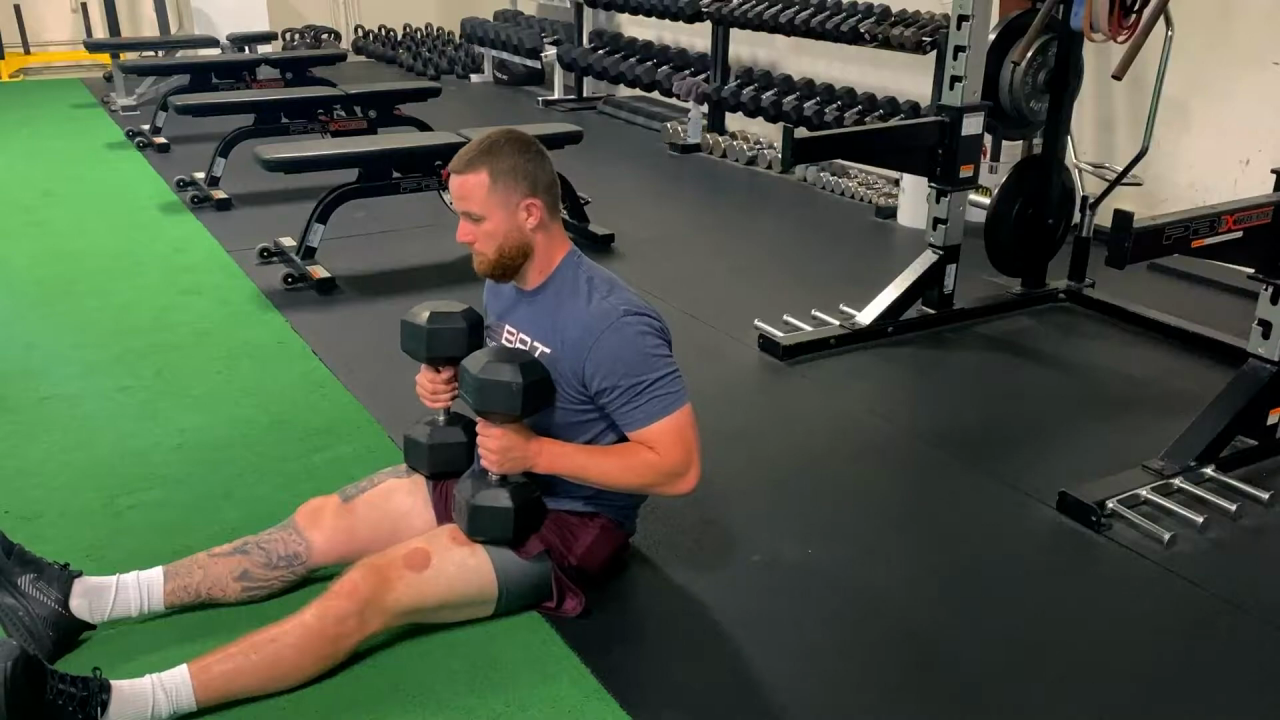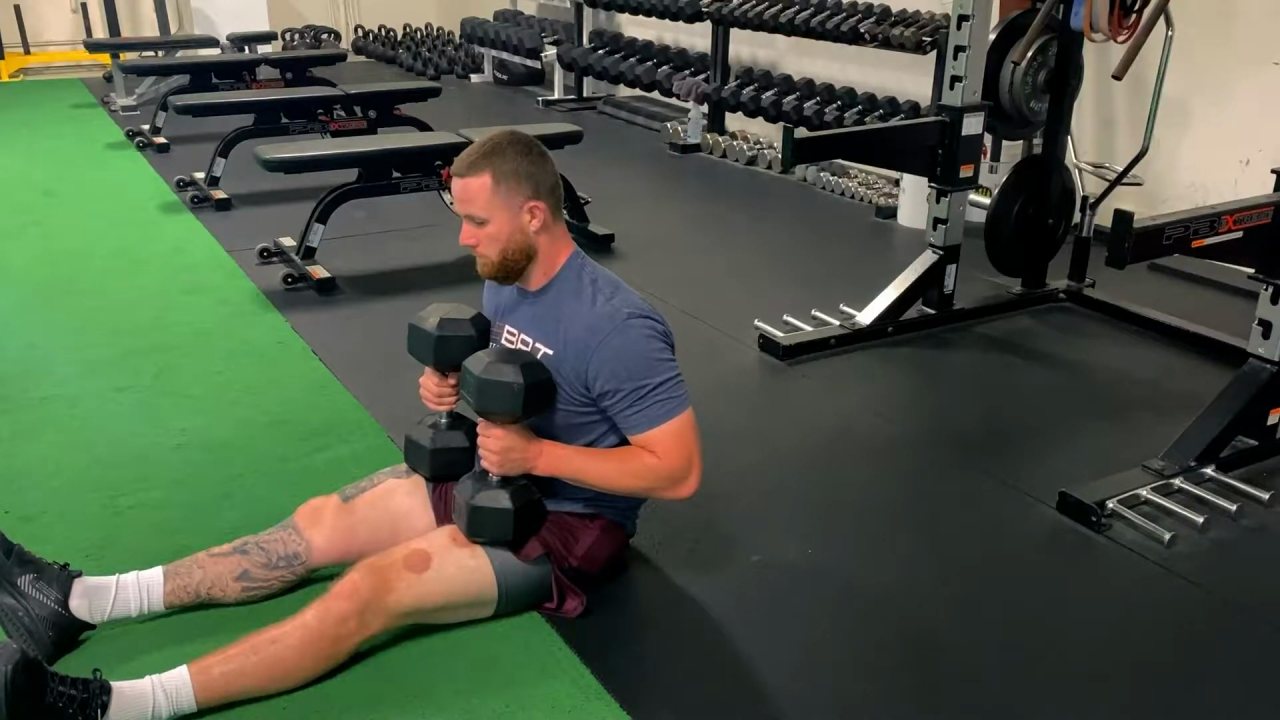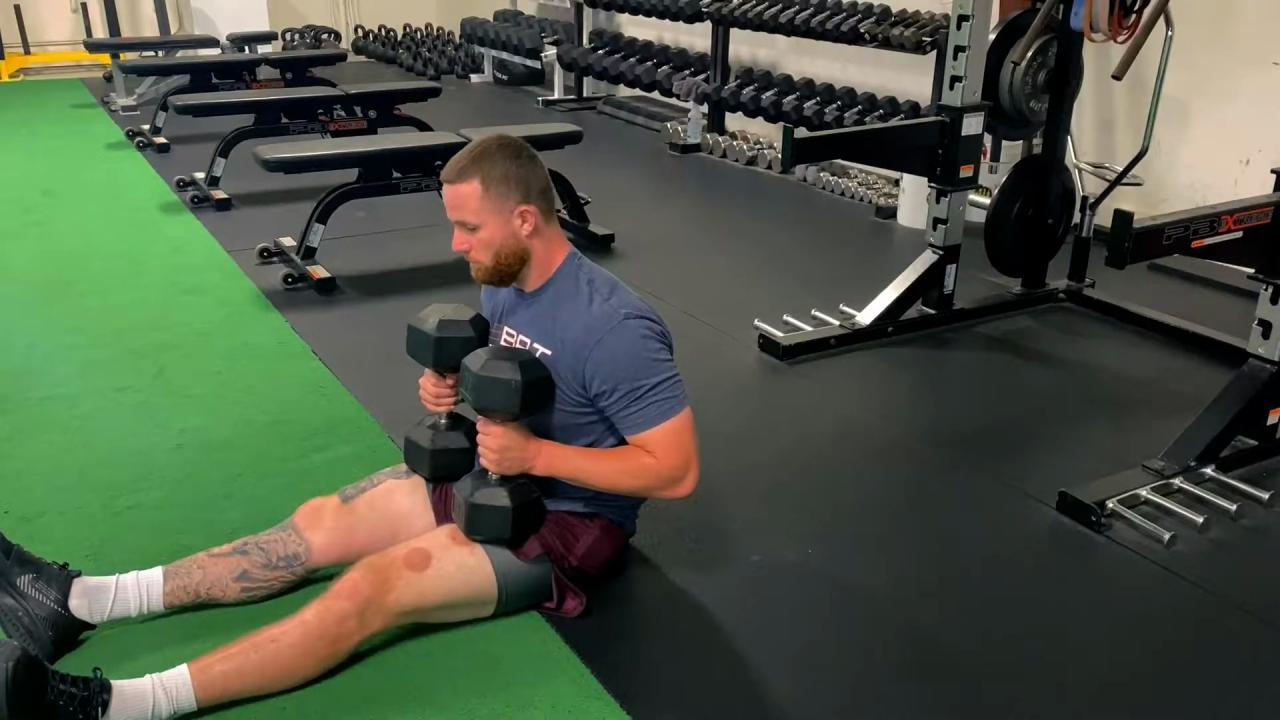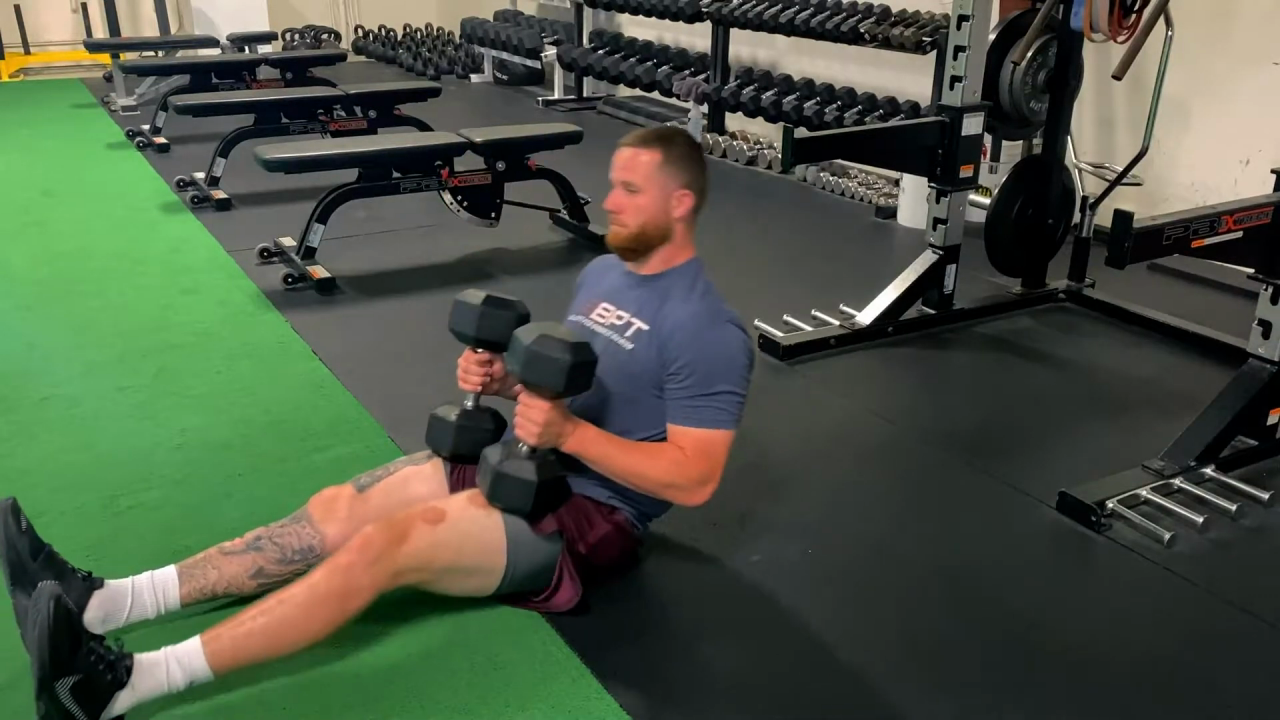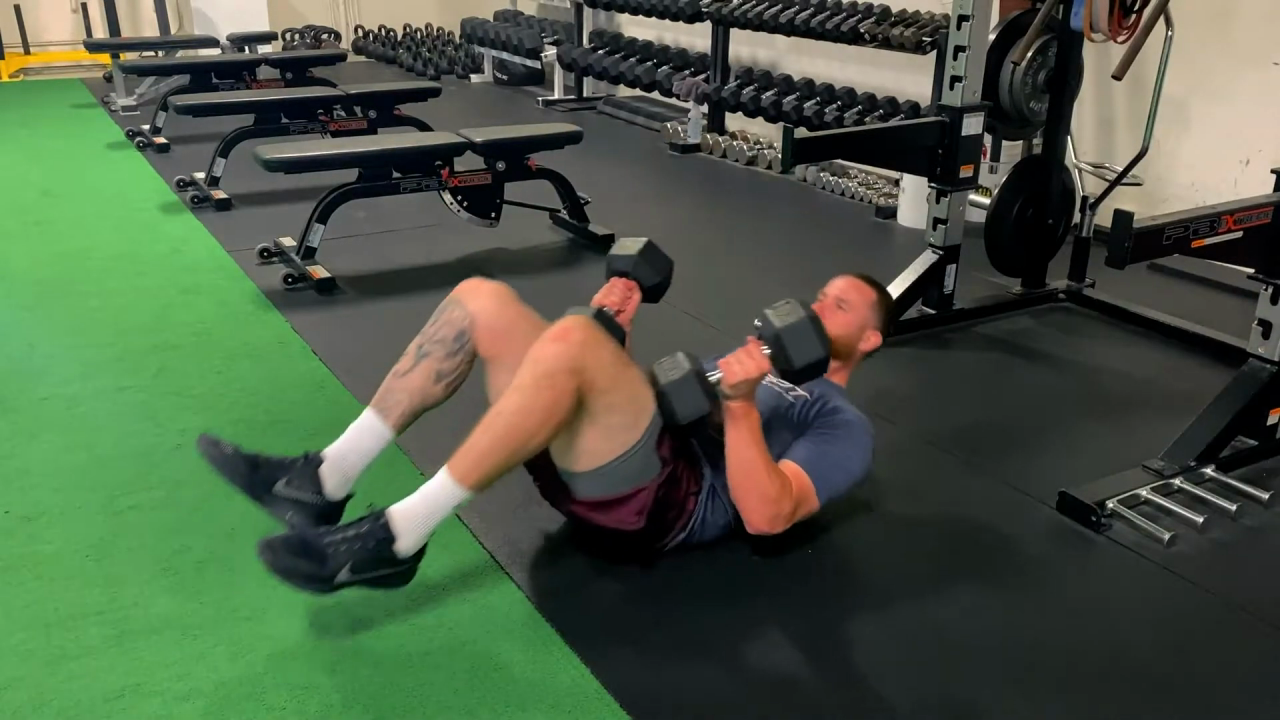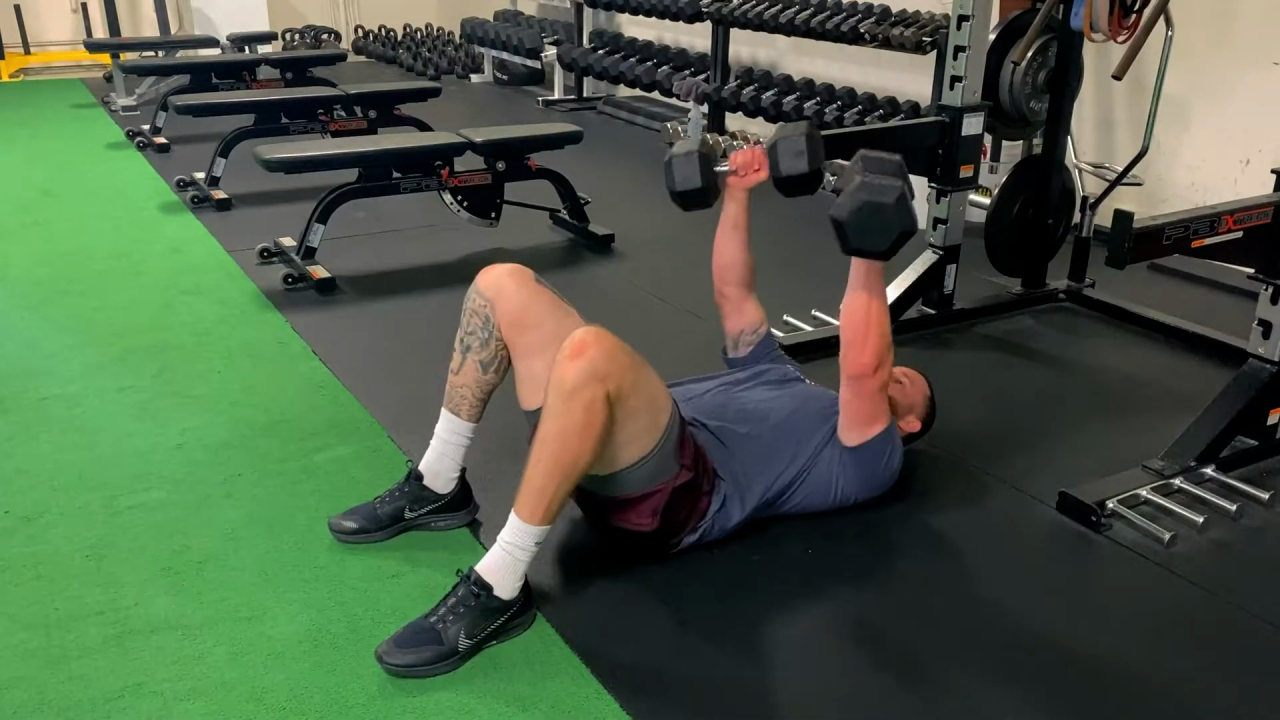
dt=0.7s
person 1, frame 1
left shoulder: (610, 325)
right shoulder: (506, 275)
left elbow: (678, 466)
left wrist: (536, 451)
right wrist: (449, 382)
left hip: (566, 520)
right hip: (488, 475)
left knee: (371, 587)
right knee: (321, 523)
right ankle: (82, 600)
person 1, frame 2
left shoulder: (615, 329)
right shoulder: (507, 278)
left elbow: (678, 471)
left wrist: (537, 454)
right wrist: (451, 384)
left hip: (565, 521)
right hip: (490, 474)
left knee: (372, 589)
right knee: (321, 523)
right ankle: (83, 601)
person 1, frame 3
left shoulder: (612, 328)
right shoulder: (505, 279)
left elbow: (677, 471)
left wrist: (536, 454)
right wrist: (454, 386)
left hip: (567, 520)
right hip: (491, 474)
left knee: (372, 587)
right knee: (320, 523)
right ankle: (81, 601)
person 1, frame 4
left shoulder: (707, 331)
right shoulder: (603, 272)
left elbow: (694, 480)
left wrist: (569, 433)
right wrist: (502, 378)
left hip: (587, 515)
left knee: (385, 544)
right knee: (333, 512)
right ankle: (102, 605)
person 1, frame 5
left shoulder: (844, 432)
right shoulder: (752, 353)
left elbow: (765, 514)
left wrist: (740, 403)
right wrist: (614, 328)
left hip: (653, 502)
right hip: (581, 470)
left knee: (570, 338)
right knee: (483, 299)
left ankle: (396, 537)
right ankle: (324, 480)
person 1, frame 6
left shoulder: (870, 456)
right shoulder: (781, 377)
left elbow: (859, 365)
right elbow: (733, 291)
left wrist: (868, 254)
right wrist: (736, 196)
left hip: (669, 491)
right hip: (605, 444)
left knee: (589, 351)
right knee: (503, 285)
left ankle: (499, 588)
right ankle: (437, 486)
